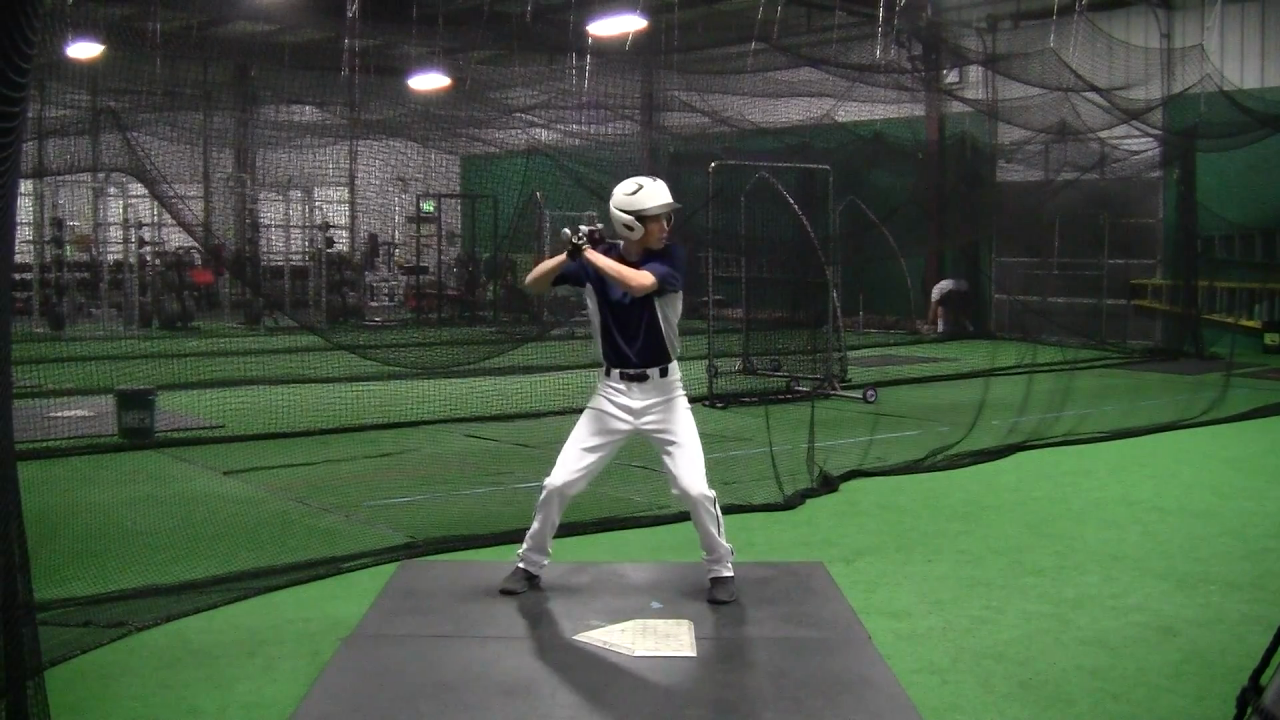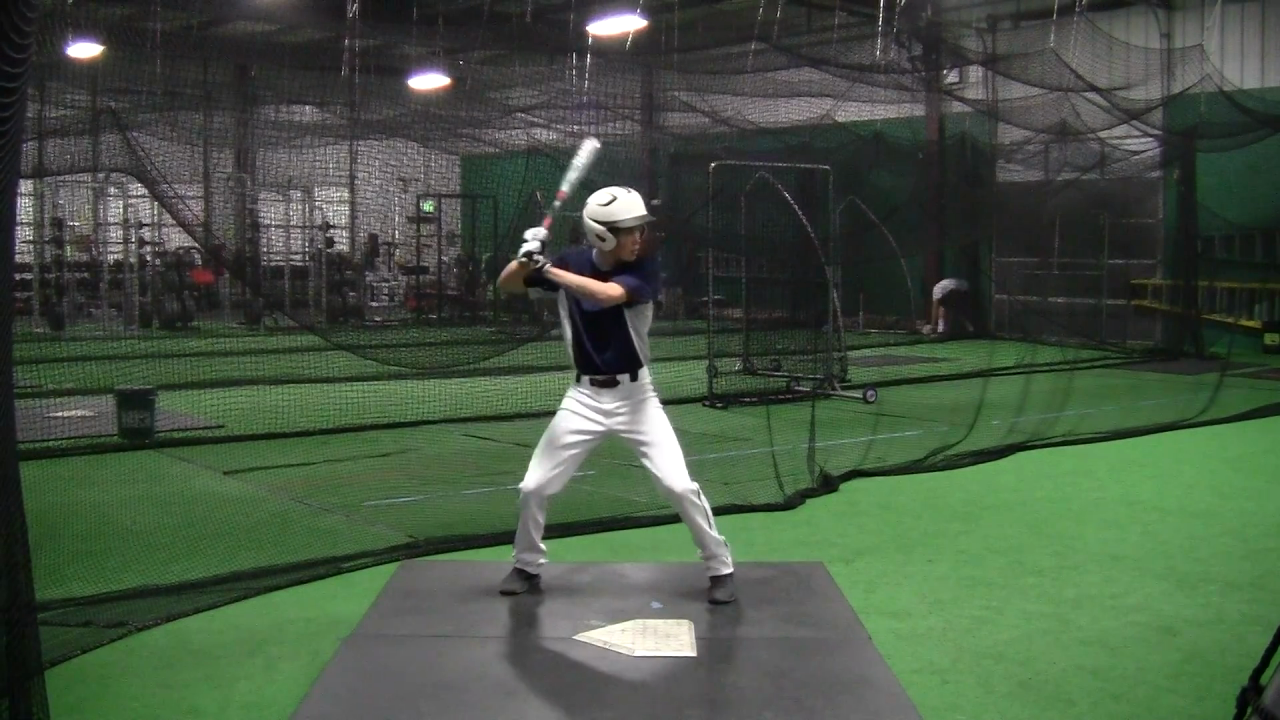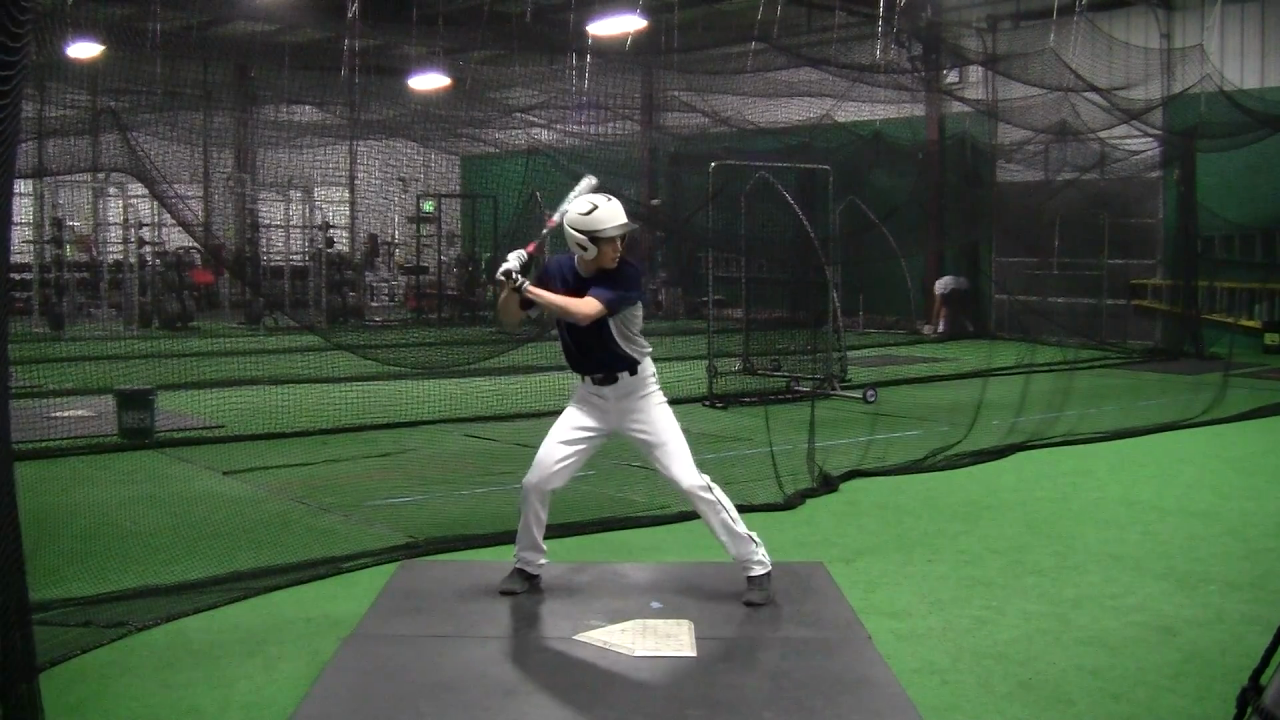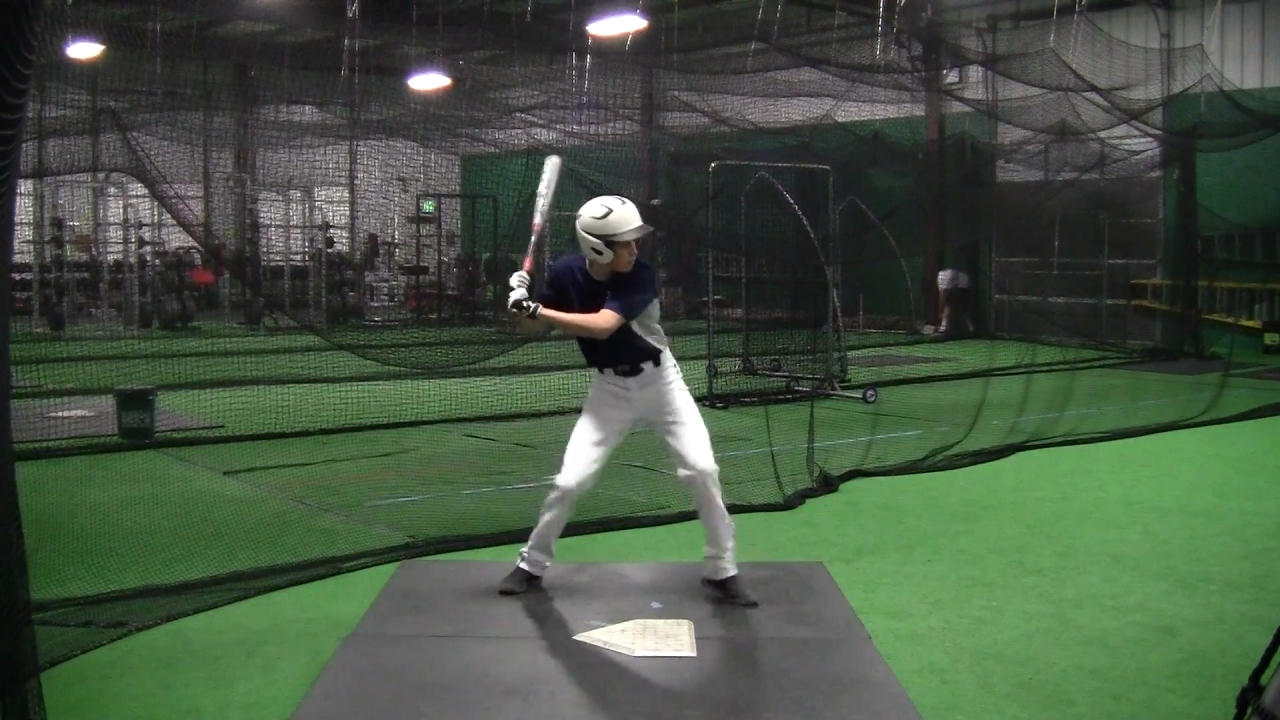
dt=0.3s
person 1, frame 1
left shoulder: (671, 258)
right shoulder: (597, 258)
left elbow: (639, 283)
right elbow: (532, 285)
left wrist: (586, 252)
right wrist: (572, 254)
left hip: (664, 392)
right hip: (613, 392)
left knee: (696, 490)
right knee: (559, 484)
left ankle: (721, 569)
right ankle: (530, 564)
person 1, frame 2
left shoulder: (643, 269)
right shoulder: (570, 260)
left elbow: (605, 295)
right elbow: (506, 286)
left wrist: (545, 269)
right wrist: (526, 259)
left hip: (634, 394)
right hip: (583, 396)
left knee: (679, 485)
right knee: (534, 487)
left ankle: (720, 568)
right ankle: (527, 565)
person 1, frame 3
left shoulder: (626, 276)
right shoulder: (555, 270)
left elbow: (583, 313)
right elbow: (508, 320)
left wrist: (525, 287)
right wrist: (509, 284)
left hip: (638, 391)
right hip: (589, 396)
left knee: (690, 481)
right knee: (536, 481)
left ankle: (756, 565)
right ankle: (528, 565)
person 1, frame 4
left shoulder: (640, 274)
right shoulder: (566, 273)
left elbow: (602, 325)
right elbow: (534, 325)
left wrist: (537, 311)
right wrist: (522, 299)
left hip: (659, 376)
right hip: (612, 386)
left knee: (702, 467)
right knee: (572, 483)
left ankle: (720, 571)
right ankle: (531, 564)
